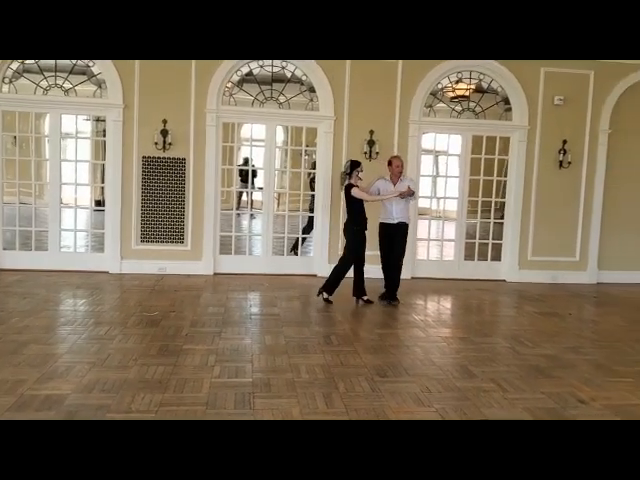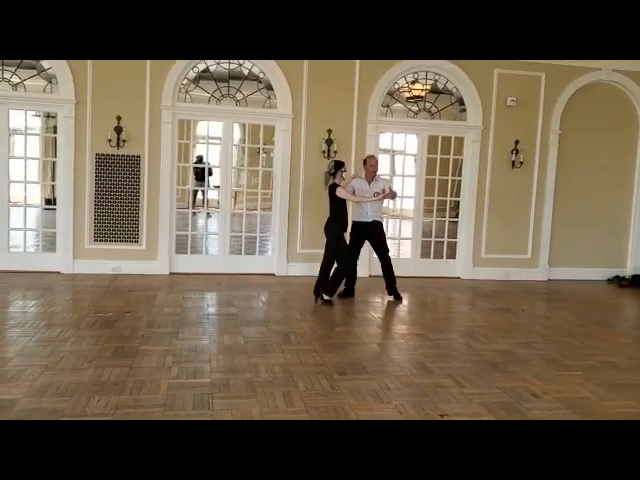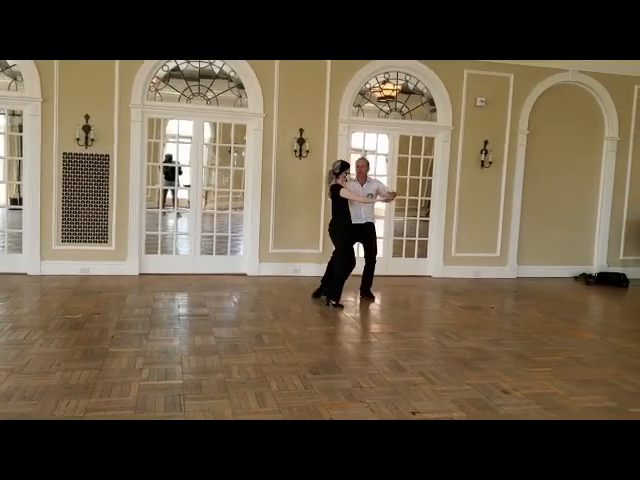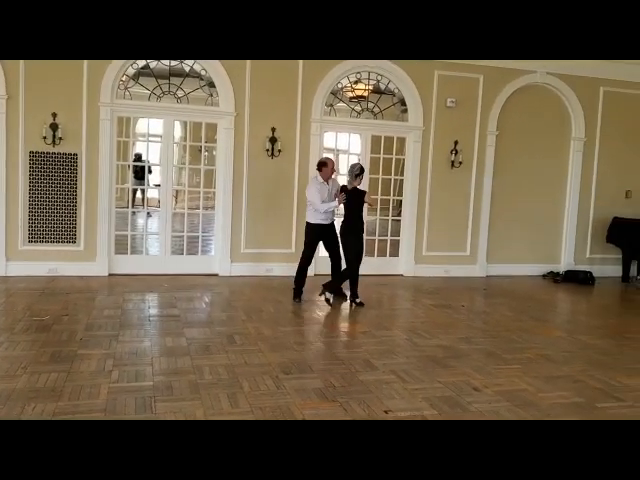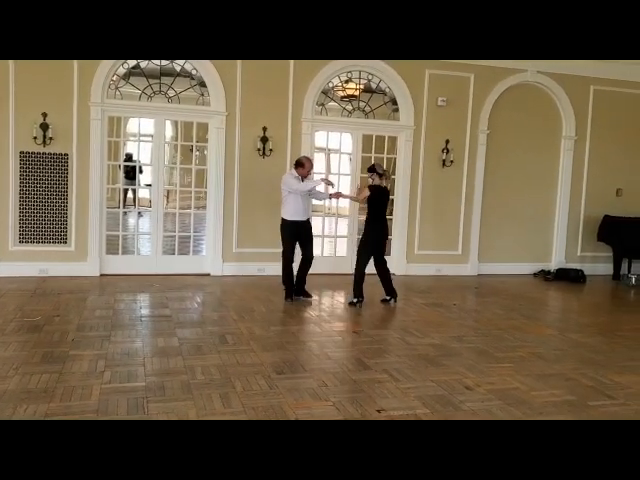
dt=0.5s
person 1, frame 1
left shoulder: (408, 182)
right shoulder: (381, 183)
left elbow: (413, 195)
left wrist: (410, 193)
left hip: (402, 225)
right hip: (385, 224)
left knee: (397, 259)
right knee: (385, 259)
left ankle: (392, 293)
right ankle: (389, 290)
person 1, frame 2
left shoulder: (383, 182)
right shoulder: (356, 181)
left elbow: (391, 193)
left wrist: (392, 194)
left hip: (375, 224)
right hip: (358, 223)
left knee: (384, 257)
right knee: (352, 257)
left ankle: (392, 289)
right ankle: (349, 289)
person 1, frame 3
left shoulder: (375, 184)
right shoulder: (349, 184)
left elbow: (386, 192)
left wrist: (391, 194)
left hip: (368, 226)
right hip: (351, 225)
left knee: (371, 259)
left ankle: (365, 289)
right ankle: (324, 286)
person 1, frame 4
left shoulder: (333, 183)
right shoulder: (313, 185)
left elbow: (343, 193)
right elbow: (320, 208)
right wrist: (336, 203)
left hip: (329, 225)
right hip: (314, 226)
left knee: (336, 257)
right knee: (306, 259)
left ankle: (335, 288)
right ankle: (297, 290)
person 1, frame 5
left shoulder: (307, 180)
right shoulder: (288, 178)
left elbow: (315, 194)
right elbow: (300, 187)
left wrist: (330, 195)
right wrist: (321, 181)
left hip: (304, 223)
right hip: (289, 223)
left knee: (308, 256)
right knee: (288, 258)
left ankle: (299, 287)
right ankle: (289, 290)
person 2, frame 1
left shoulder: (354, 187)
right shoulder: (351, 188)
left elbow: (367, 191)
right elbow: (370, 198)
right wrist: (392, 195)
left hip: (357, 229)
right hip: (353, 229)
left knee: (359, 262)
right knee: (346, 261)
left ankle: (360, 294)
right ankle: (325, 290)
person 2, frame 2
left shoulder: (335, 187)
right shoulder: (336, 188)
left elbow: (351, 196)
right elbow: (355, 199)
right wrist: (377, 198)
left hip: (334, 228)
right hip: (334, 229)
left knee: (329, 260)
right knee: (345, 262)
left ankle: (320, 292)
right ankle: (326, 292)
person 2, frame 3
left shoulder: (336, 188)
right shoulder: (339, 189)
left elbow: (354, 198)
right elbow: (362, 200)
right wrist: (383, 199)
left hip: (341, 229)
right hip: (339, 230)
left knee: (349, 261)
right knee: (342, 263)
left ankle: (331, 294)
right ankle: (332, 298)
person 2, frame 4
left shoulder: (344, 189)
right shoulder: (361, 193)
right elbow: (371, 202)
right wrist: (366, 199)
left hip: (346, 230)
right hip: (354, 233)
left knee: (353, 265)
right knee: (353, 266)
left ankle: (354, 297)
right ankle: (329, 287)
person 2, frame 5
left shoulder: (372, 188)
right shoulder: (384, 191)
left elbow: (359, 199)
left wrist: (345, 196)
right wrist: (345, 195)
left hip: (373, 231)
right hip: (382, 230)
left knee: (361, 263)
right knee: (380, 262)
left ankle: (357, 297)
right ankle: (391, 294)
